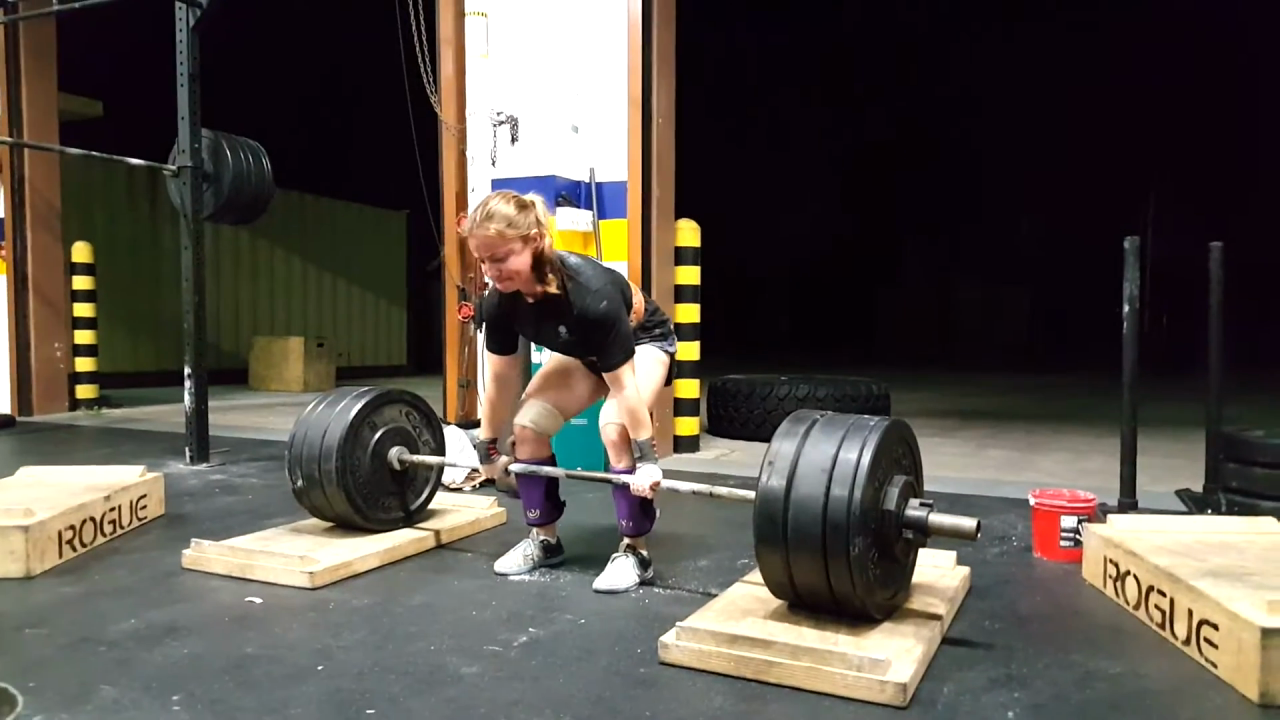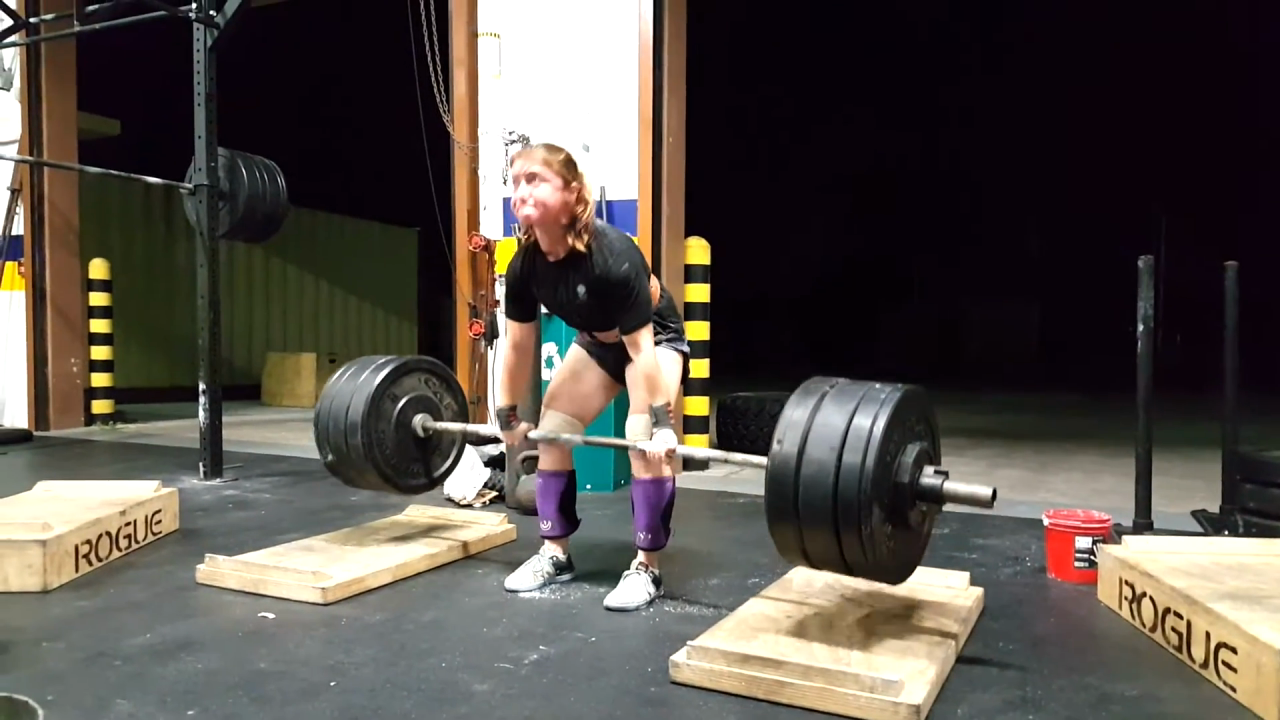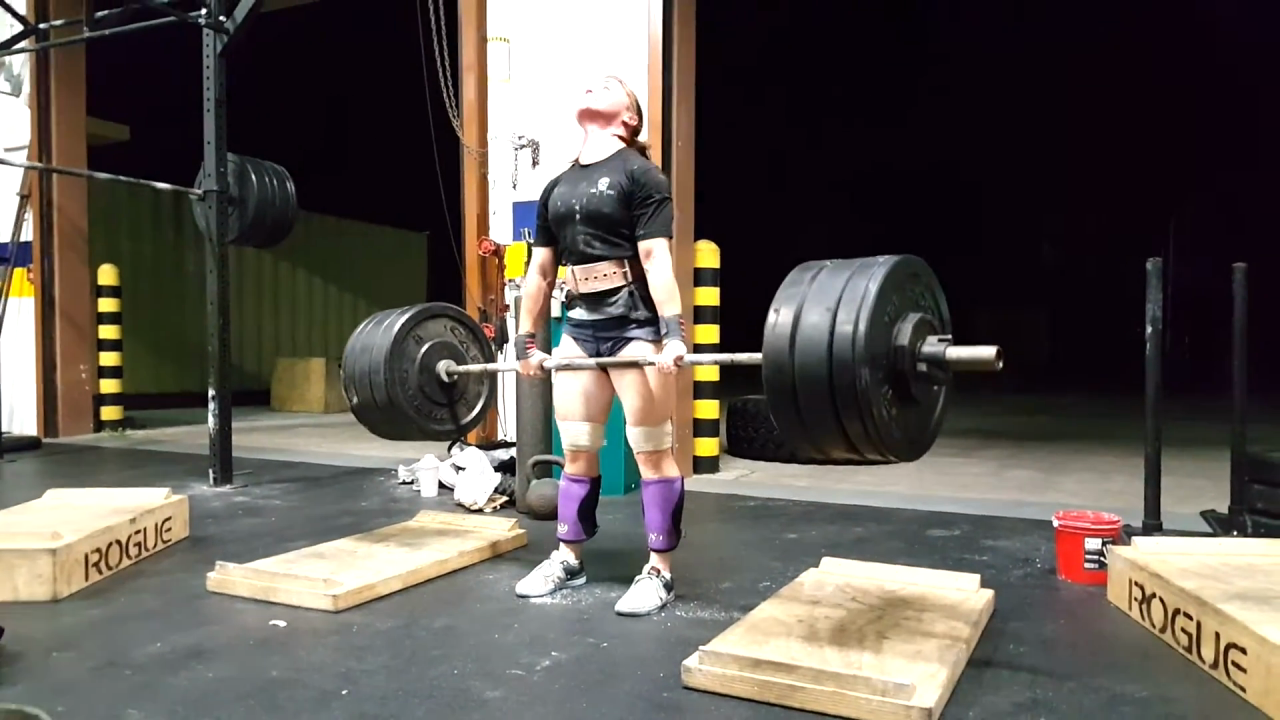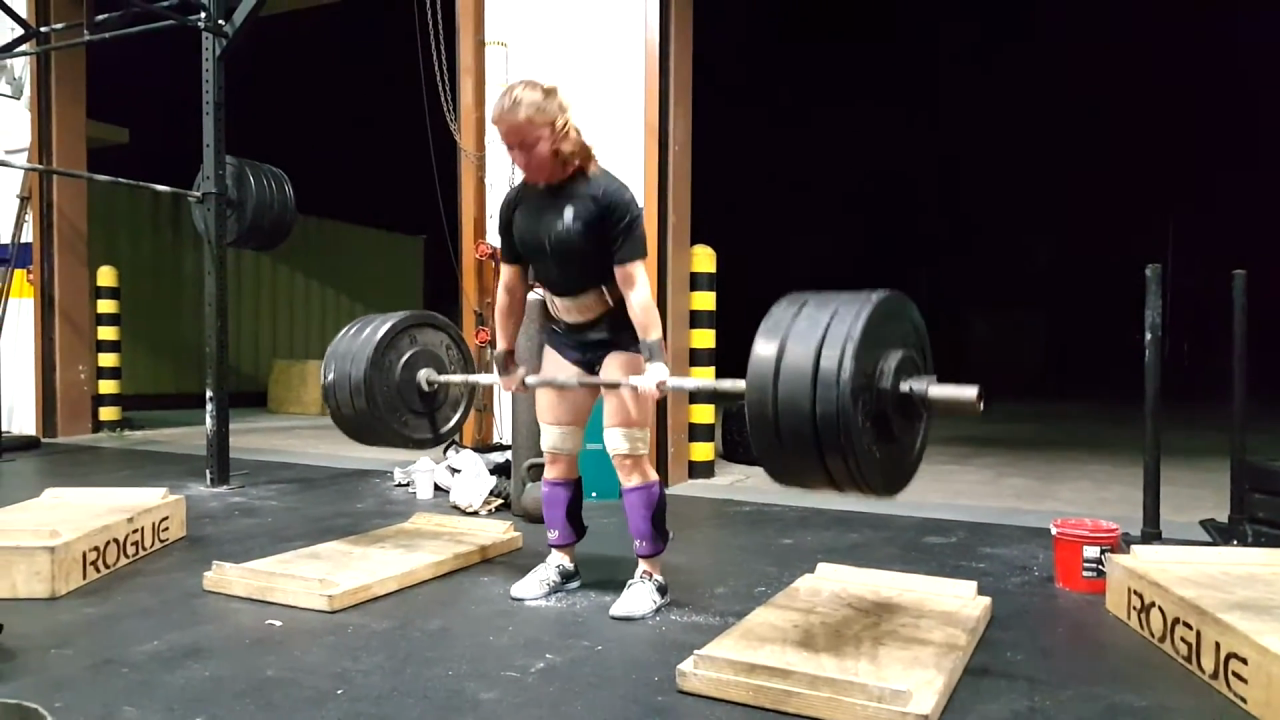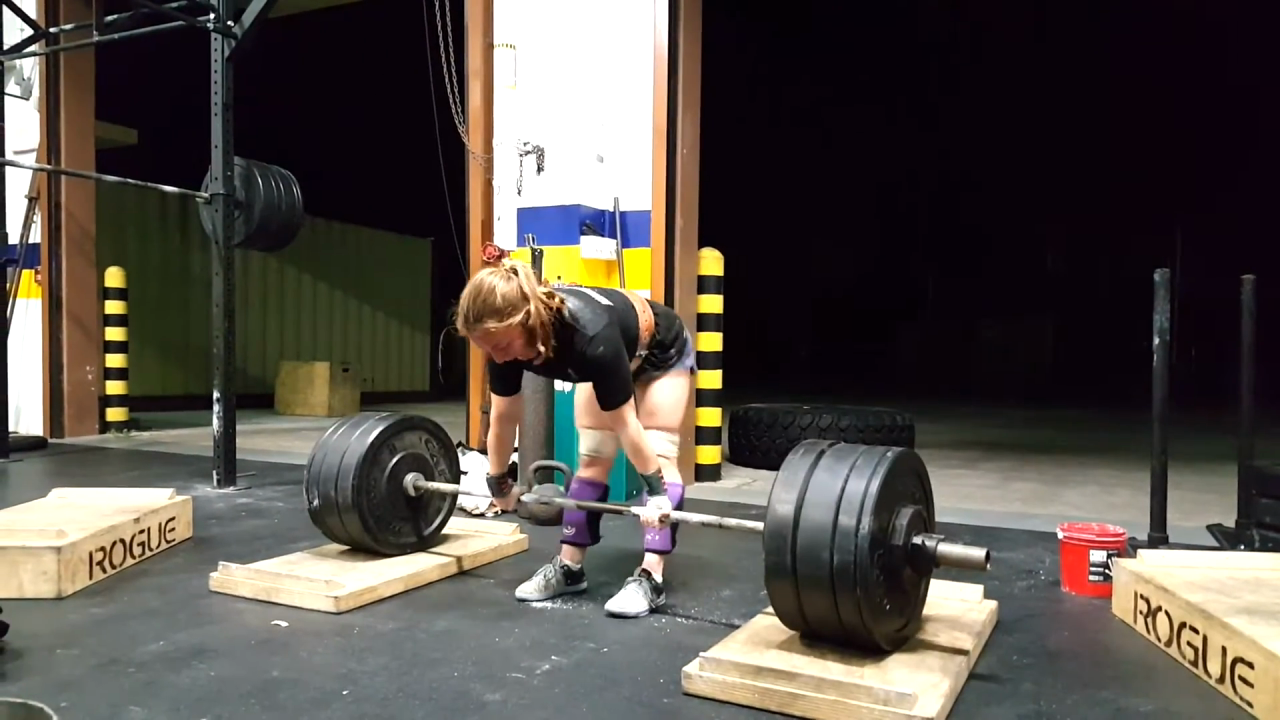
dt=1s
person 1, frame 1
left shoulder: (590, 292)
right shoulder: (499, 302)
left elbow: (623, 385)
right elbow: (500, 380)
left wrist: (647, 460)
right wrist: (488, 448)
left hip: (642, 340)
right hip: (580, 351)
left knee: (615, 427)
right knee: (527, 424)
left ankle: (634, 551)
right ankle: (544, 538)
person 1, frame 2
left shoulder: (613, 257)
right shoulder: (524, 265)
left elbow: (641, 348)
right elbow: (519, 345)
left wrist: (663, 426)
right wrist: (508, 415)
left hip: (656, 336)
right hip: (596, 342)
left knee: (644, 445)
right knee: (549, 437)
left ankle: (646, 569)
right ankle: (554, 555)
person 1, frame 3
left shoulder: (639, 174)
right shoulder: (557, 187)
left elbow: (656, 258)
right elbow: (540, 271)
left wrist: (673, 332)
right wrist: (526, 340)
left hip: (634, 320)
right hip: (579, 323)
left knee: (650, 448)
right knee: (576, 449)
left ankle: (659, 571)
right ankle: (567, 557)
person 1, frame 4
left shoulder: (604, 195)
right shoulder: (516, 204)
left elbow: (634, 284)
right elbow: (511, 287)
left wrist: (652, 359)
right wrist: (505, 357)
left hip: (623, 337)
right hip: (566, 340)
left knee: (627, 453)
right knee: (556, 453)
left ankle: (651, 575)
right ankle: (561, 562)
person 1, frame 5
left shoulder: (591, 338)
right shoulder: (503, 339)
left elbow: (624, 423)
right elbow: (503, 417)
left wrist: (655, 491)
right wrist: (498, 481)
left hip: (662, 352)
right hip: (613, 357)
left knee: (658, 453)
right knee: (594, 458)
left ankle: (650, 578)
right ankle: (568, 566)
